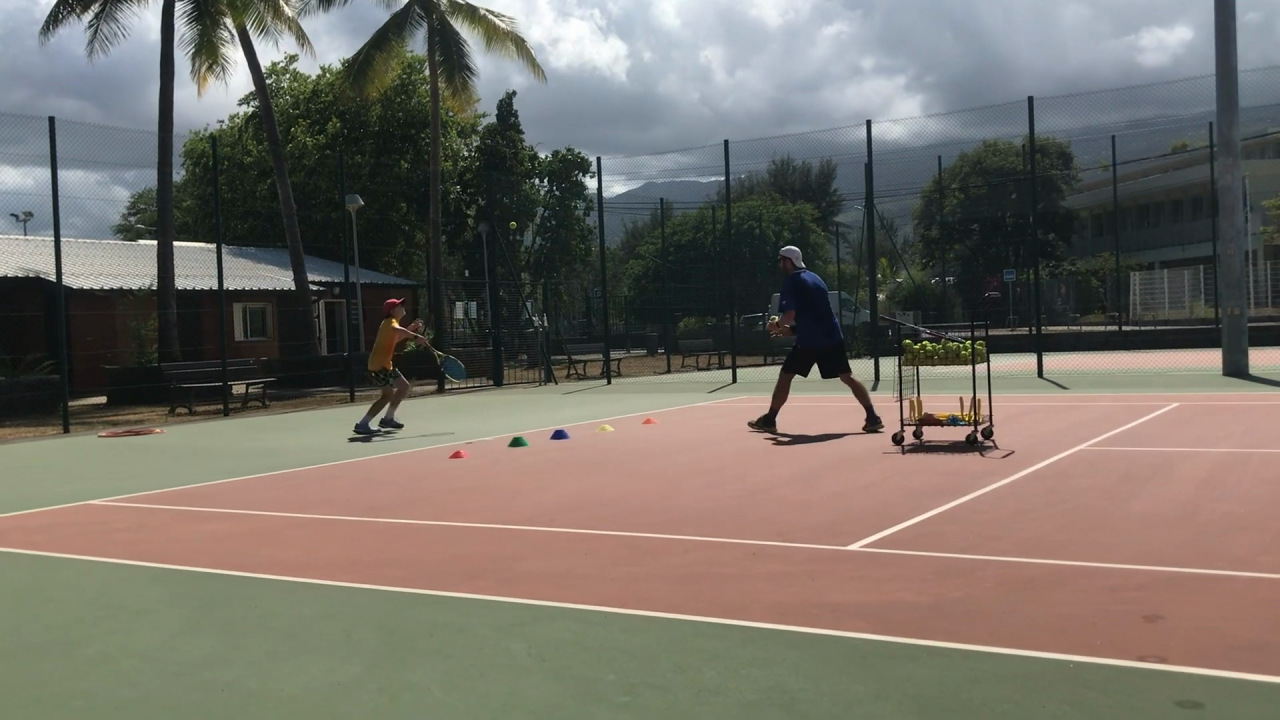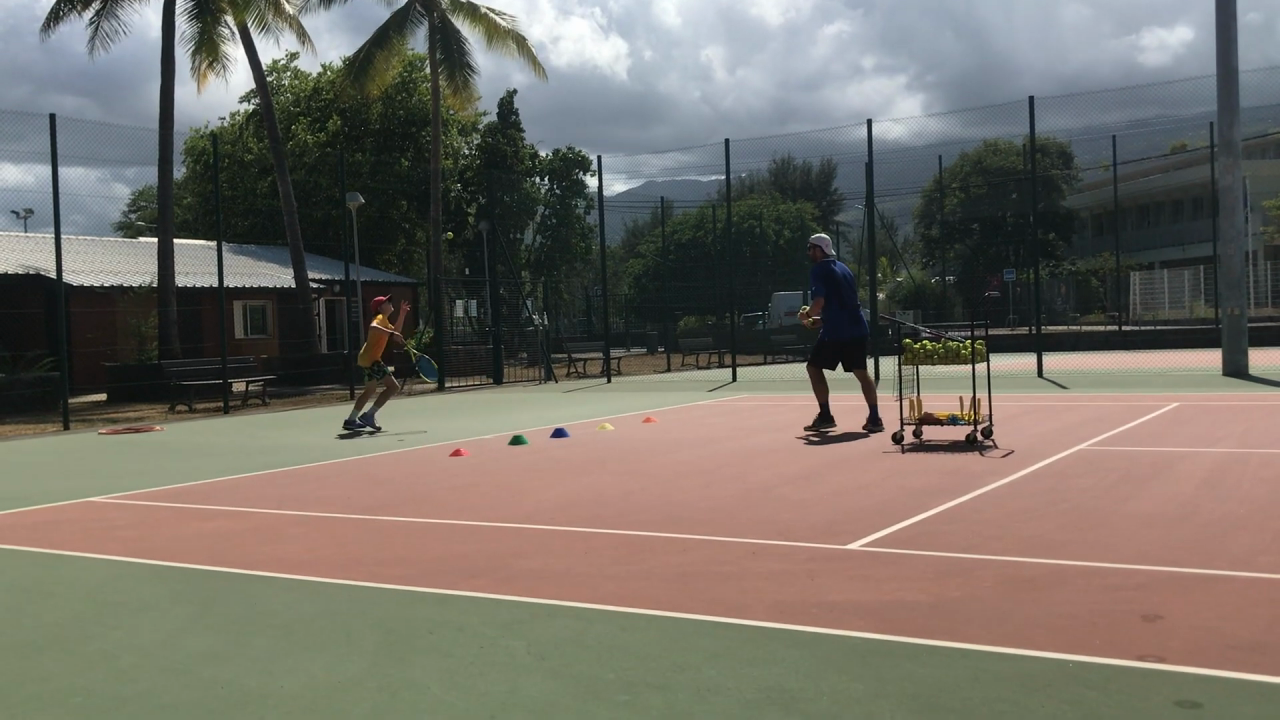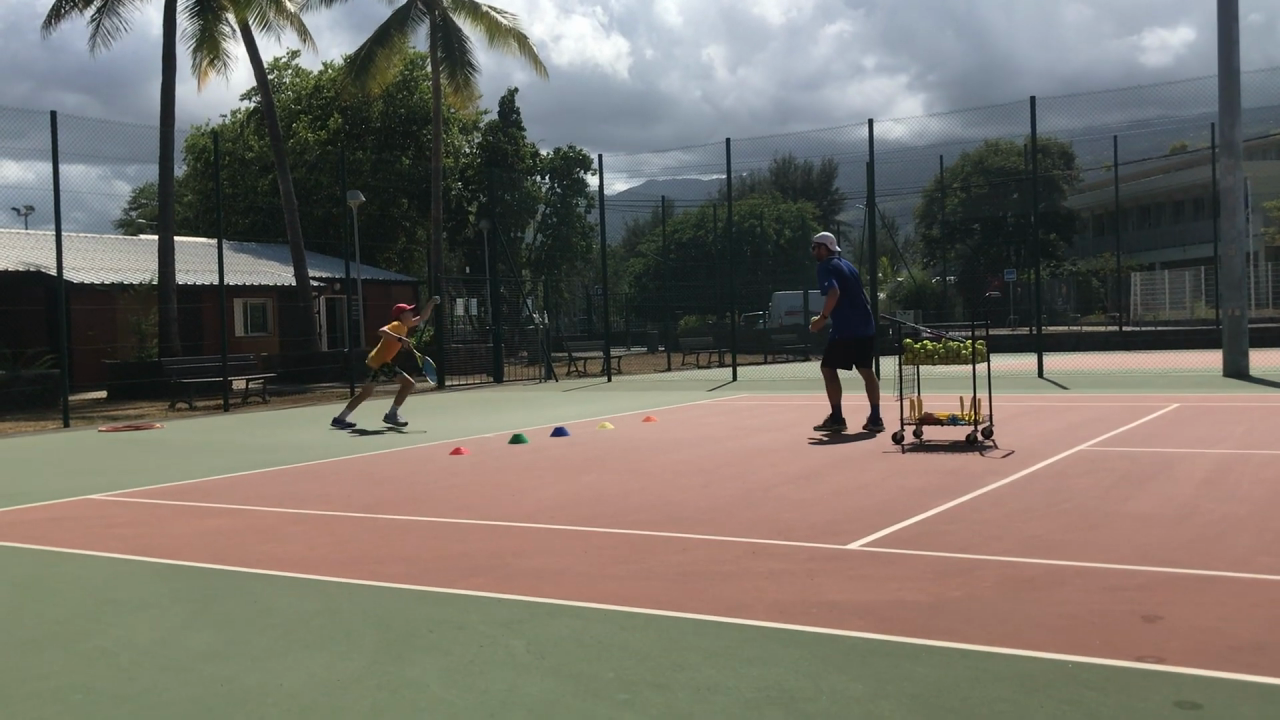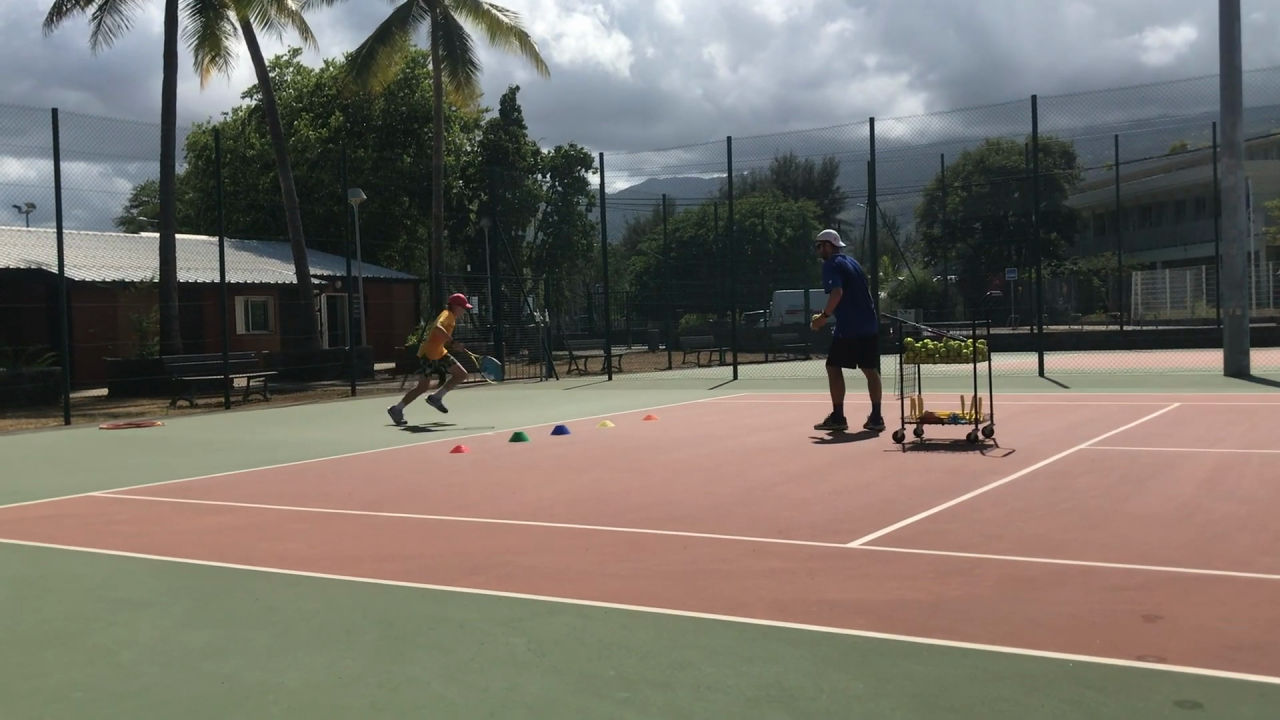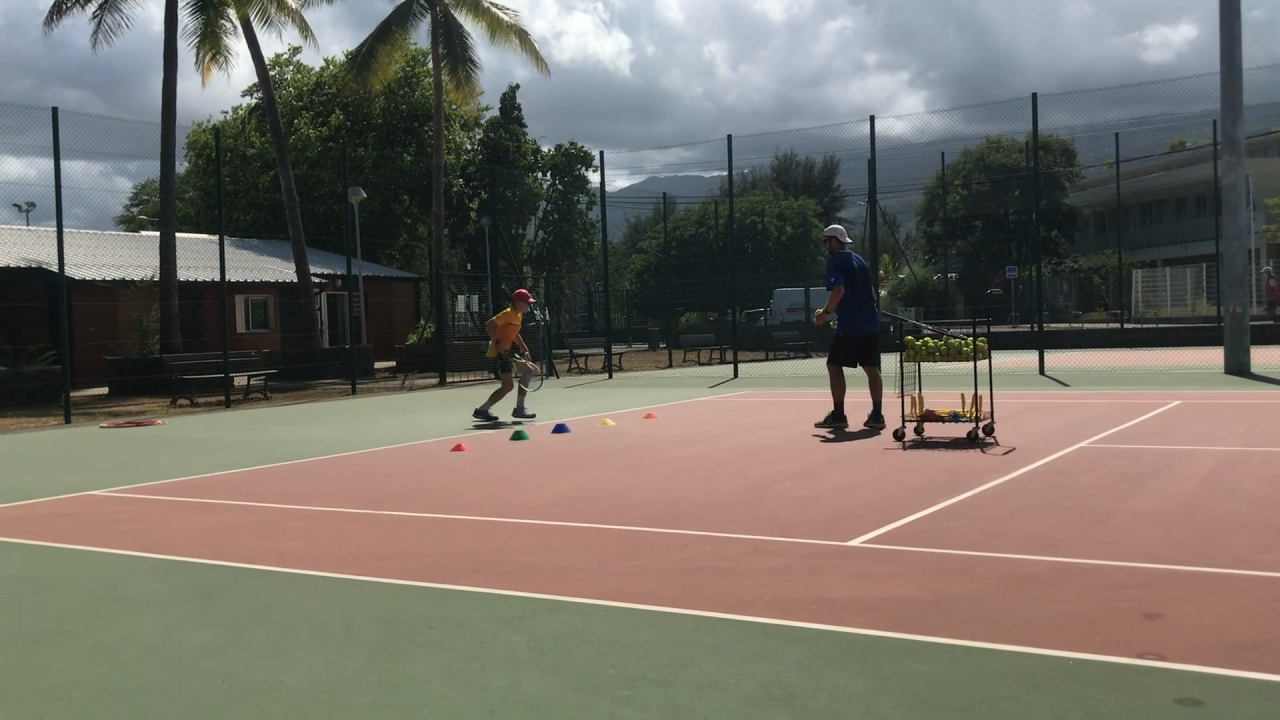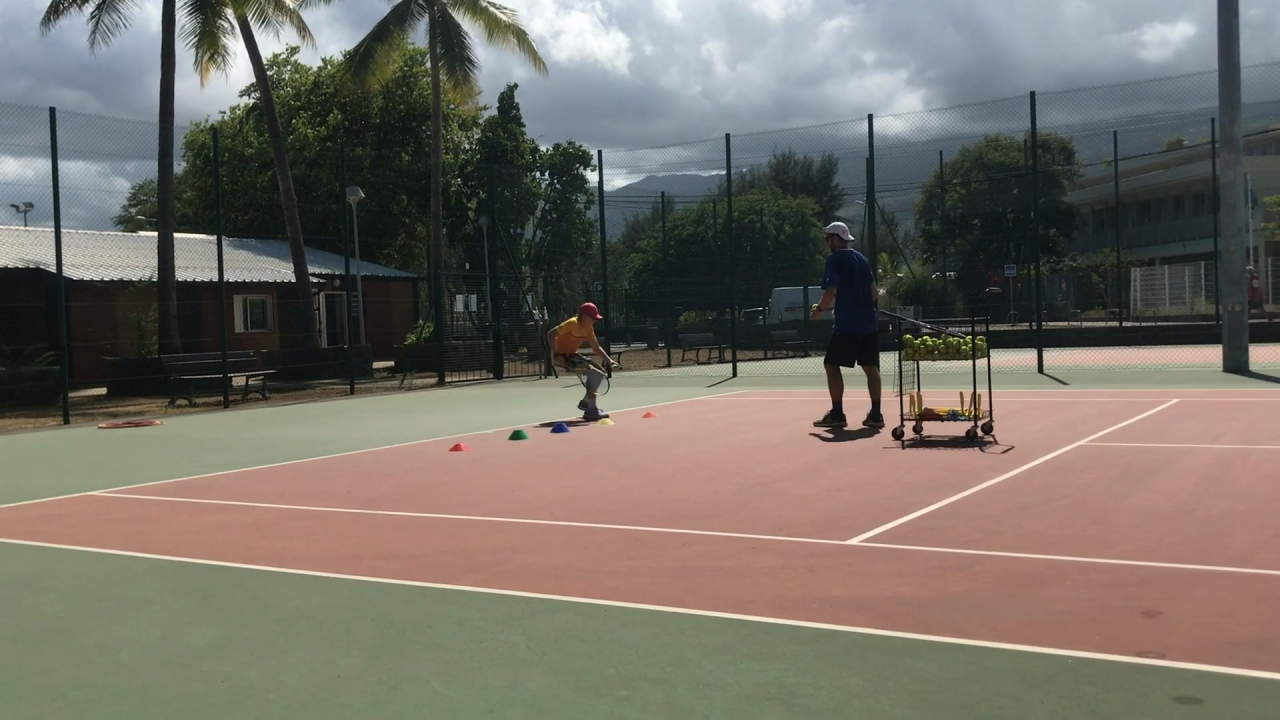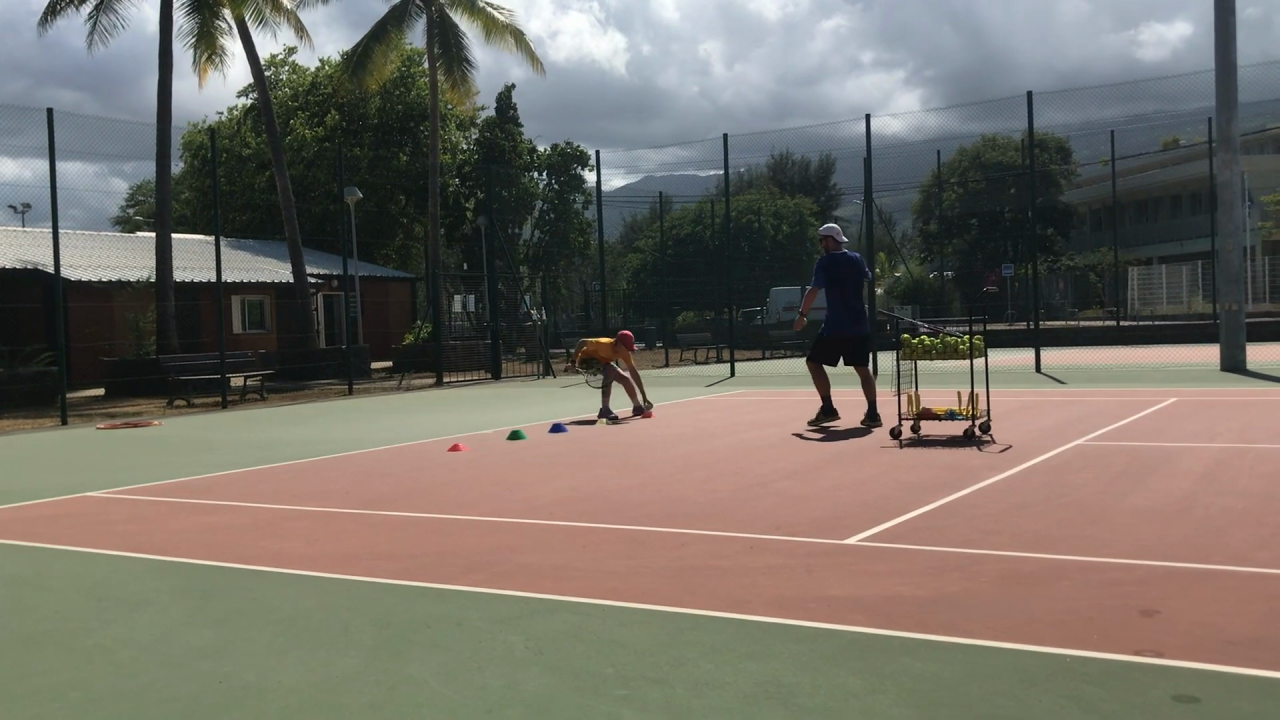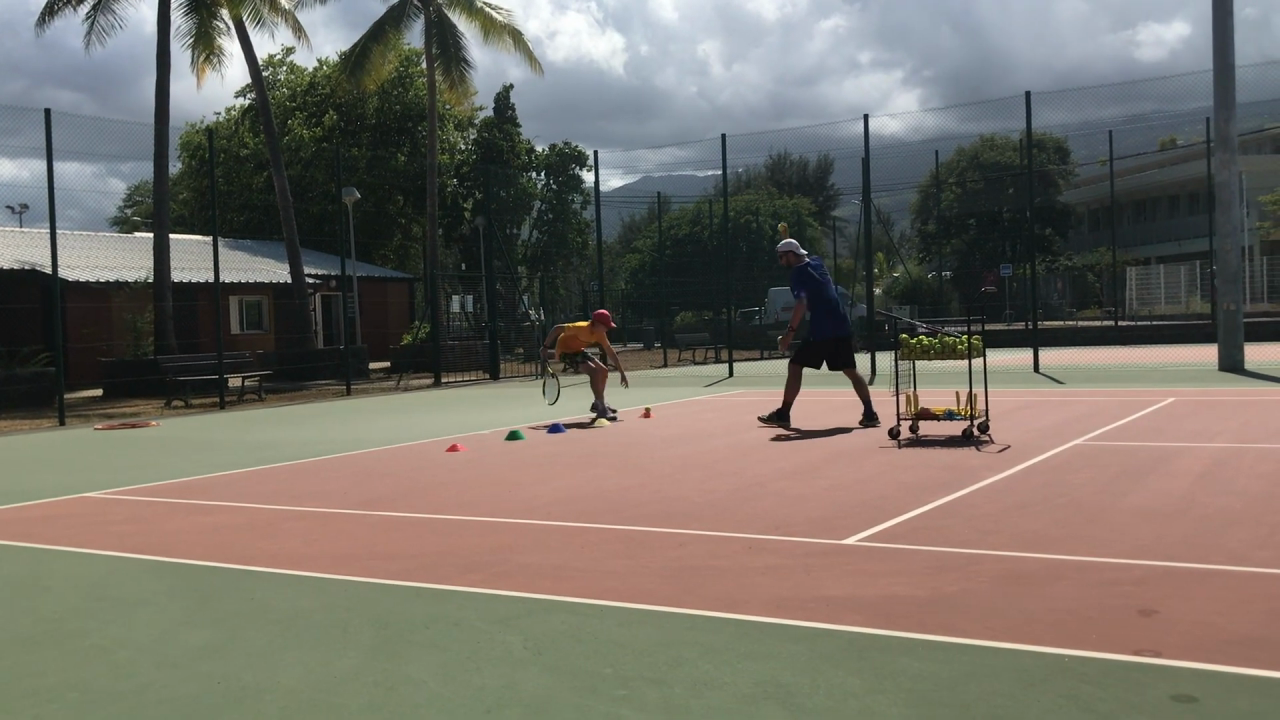
dt=0.3s
person 1, frame 1
left shoulder: (791, 282)
right shoulder: (815, 278)
left elbow: (789, 315)
left wrist: (777, 325)
right wrist: (792, 329)
left hip: (810, 340)
right hip: (833, 335)
left knee: (785, 375)
right knee: (847, 377)
left ankle: (769, 419)
right ankle: (872, 417)
person 1, frame 2
left shoulder: (818, 270)
right shoulder: (843, 268)
left elbow: (819, 301)
left wrist: (807, 315)
right wrist: (821, 319)
left hip: (835, 331)
right hip: (858, 328)
left knee: (814, 367)
right knee: (861, 372)
left ankle: (825, 416)
right ankle: (874, 419)
person 1, frame 3
left shoulder: (825, 266)
right shoulder: (848, 265)
left elbow: (834, 293)
left wrist: (822, 318)
left hip: (845, 328)
right hip: (866, 326)
left knee: (828, 368)
right knee: (867, 371)
left ankle: (837, 418)
right ankle: (875, 418)
person 1, frame 4
left shoulder: (831, 264)
right shoulder: (853, 263)
left elbow: (837, 292)
left wrist: (824, 316)
left hip: (849, 327)
right hip: (869, 324)
left knee: (833, 368)
right knee: (871, 369)
left ankle: (838, 417)
right ankle: (876, 417)
person 1, frame 5
left shoulder: (835, 261)
right shoulder: (859, 260)
left elbow: (839, 290)
right elbow: (872, 293)
left wrist: (826, 312)
left hip: (850, 325)
right hip: (870, 323)
left knee: (834, 366)
right knee: (871, 368)
left ankle: (838, 416)
right ankle: (877, 415)
person 1, frame 6
left shoulder: (834, 260)
right shoulder: (862, 259)
left elbow: (831, 291)
right elbow: (874, 291)
left wrist: (819, 309)
left hip: (847, 325)
right hip: (869, 322)
left knee: (832, 365)
right knee: (870, 367)
left ankle: (837, 414)
right ankle: (876, 414)
person 1, frame 7
left shoulder: (825, 262)
right shoulder: (857, 259)
left elbow: (814, 291)
right elbow: (867, 279)
left wrist: (802, 315)
left hip: (836, 326)
right hip: (860, 324)
left knee: (814, 362)
right knee: (862, 368)
left ankle: (828, 409)
right ankle: (872, 414)
person 1, frame 8
left shoulder: (798, 274)
right shoulder: (817, 263)
left elbow: (801, 304)
left wrist: (790, 332)
left hip: (822, 330)
right hip: (842, 326)
left knee: (795, 366)
right knee: (850, 370)
left ankle: (782, 415)
right ankle: (869, 414)
